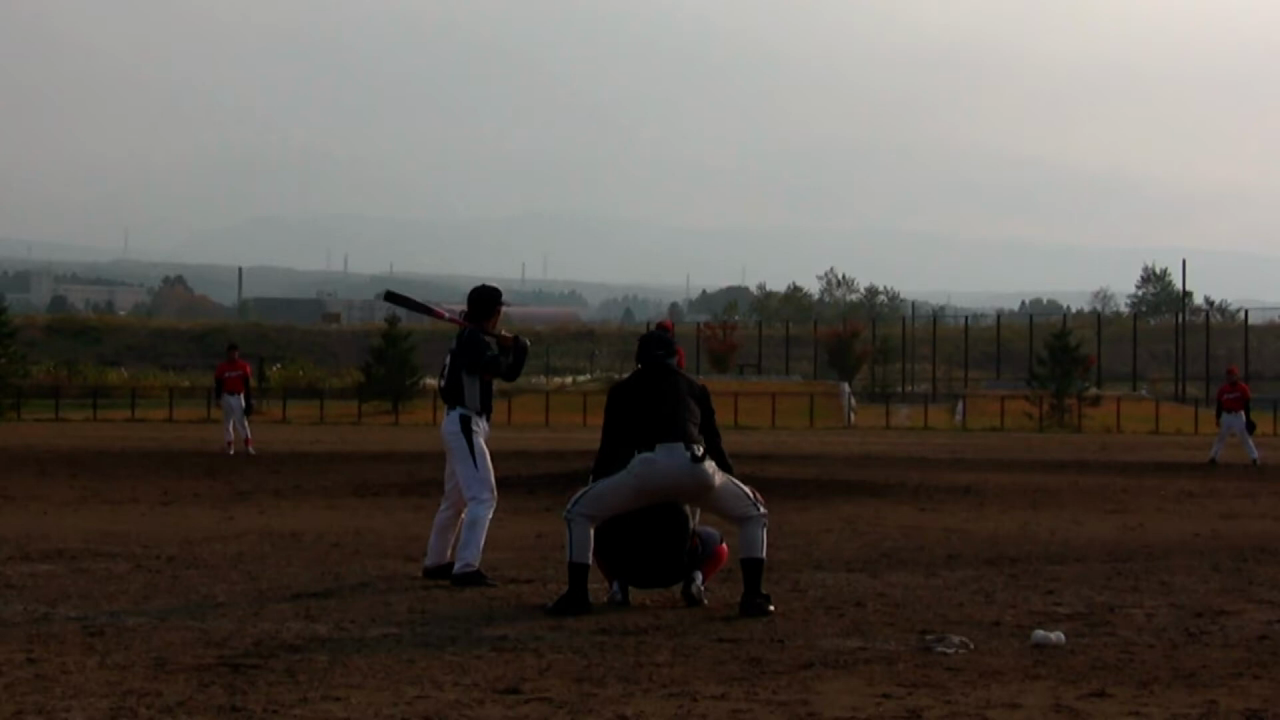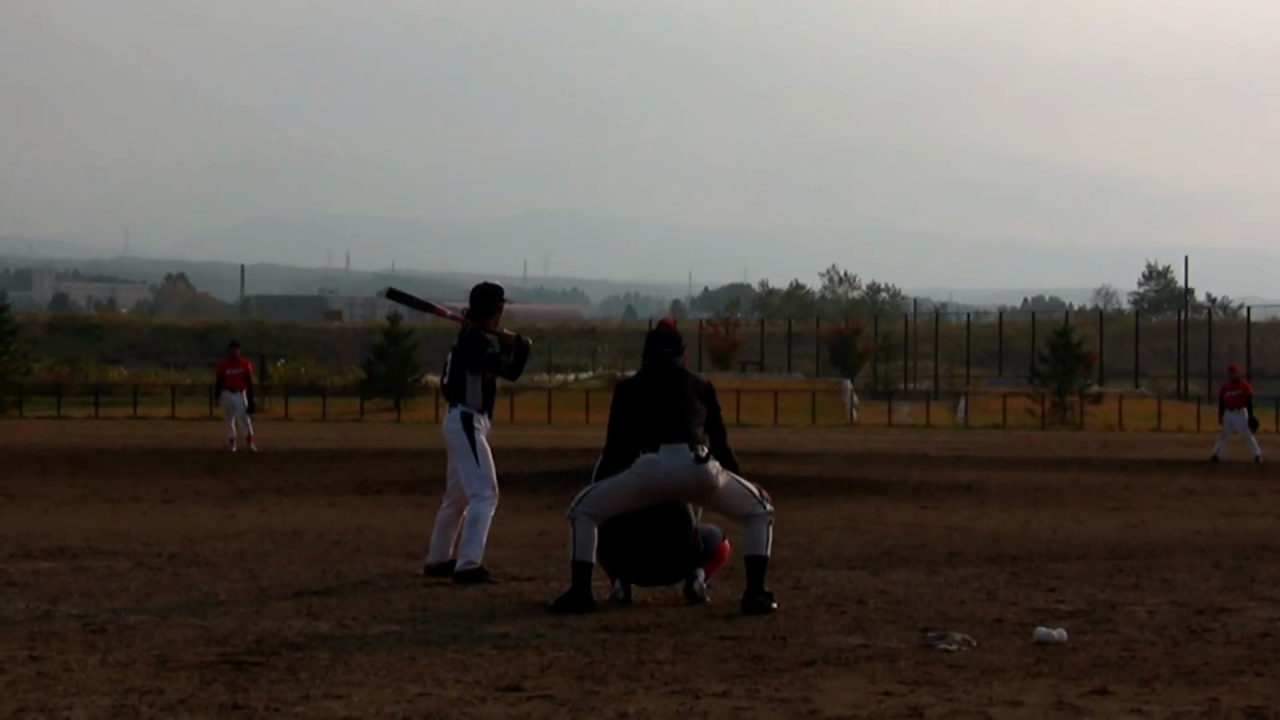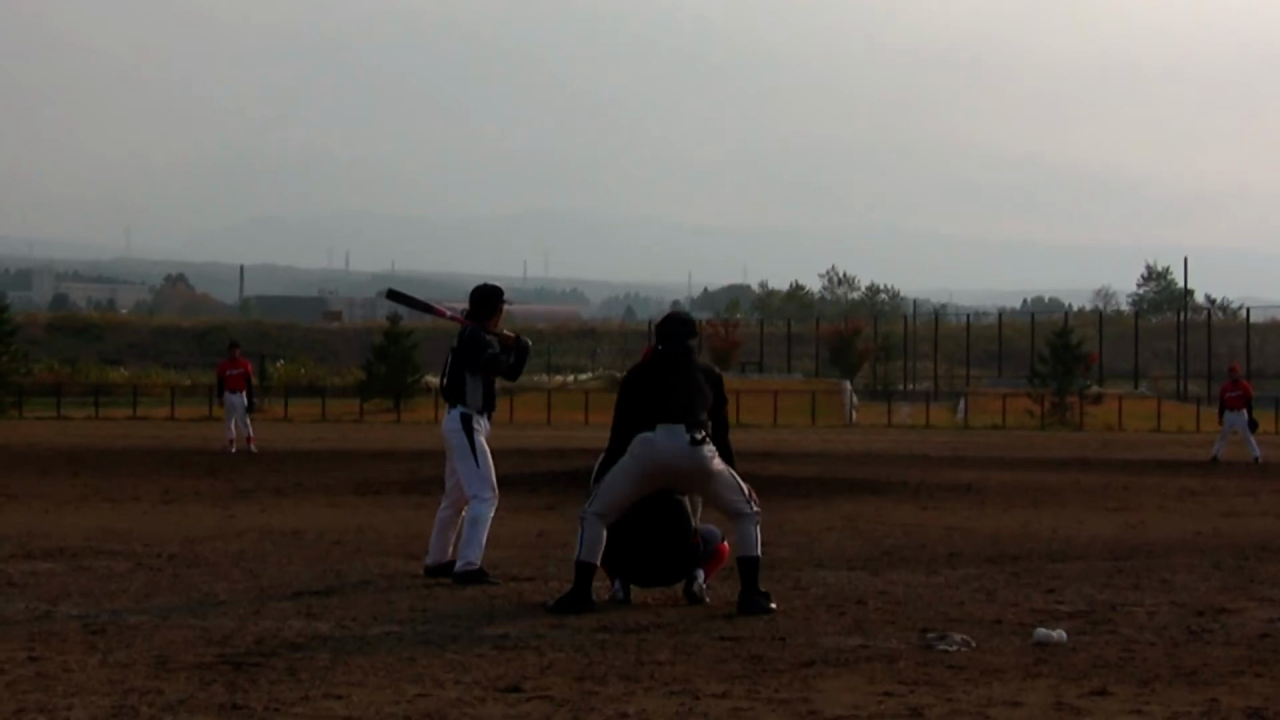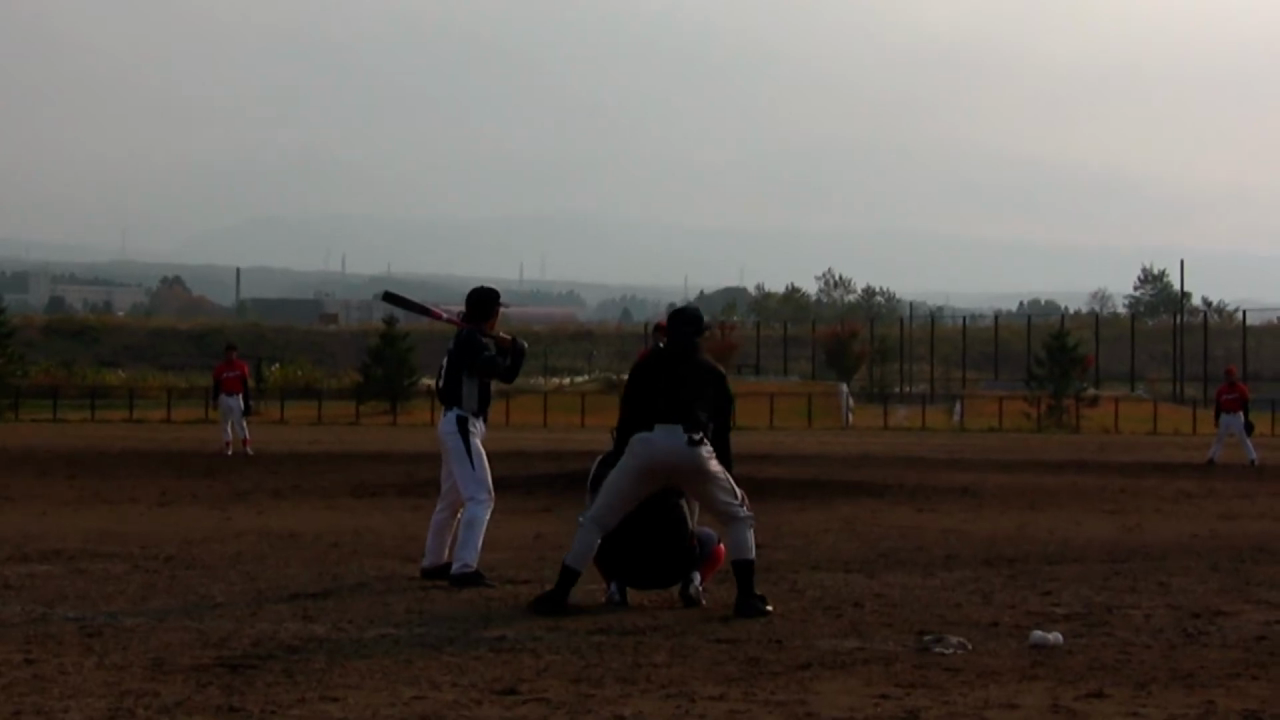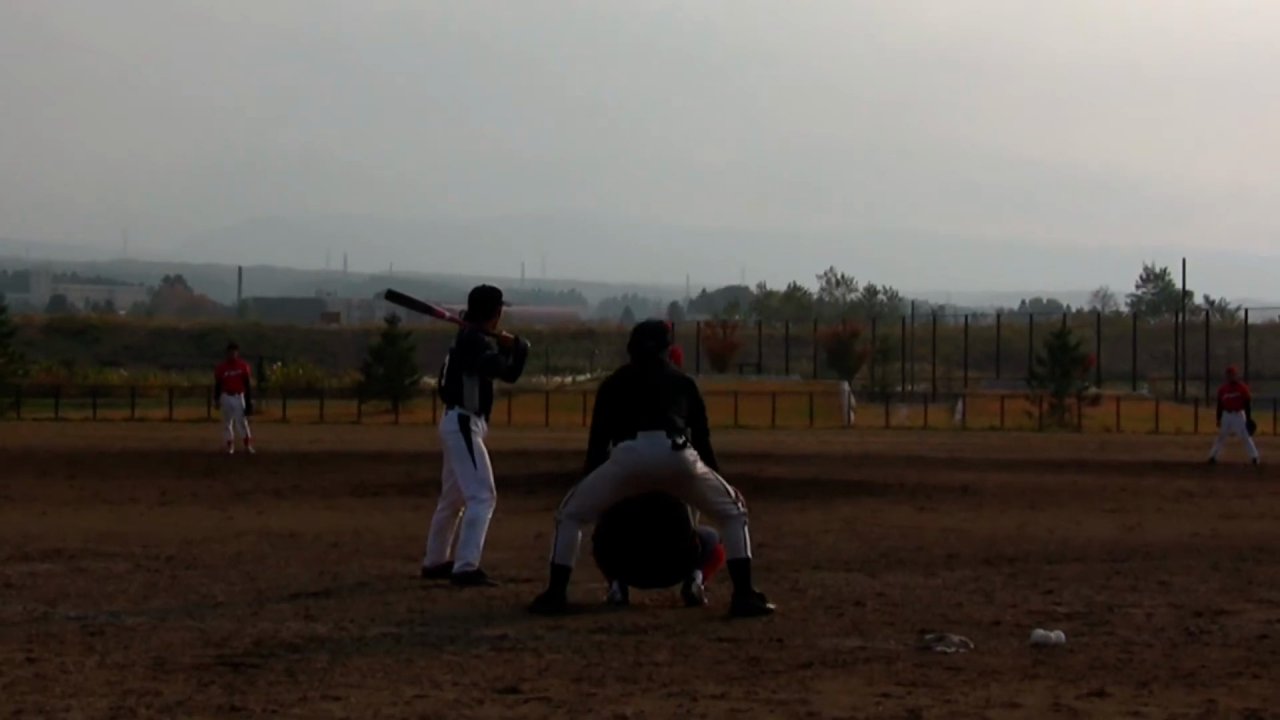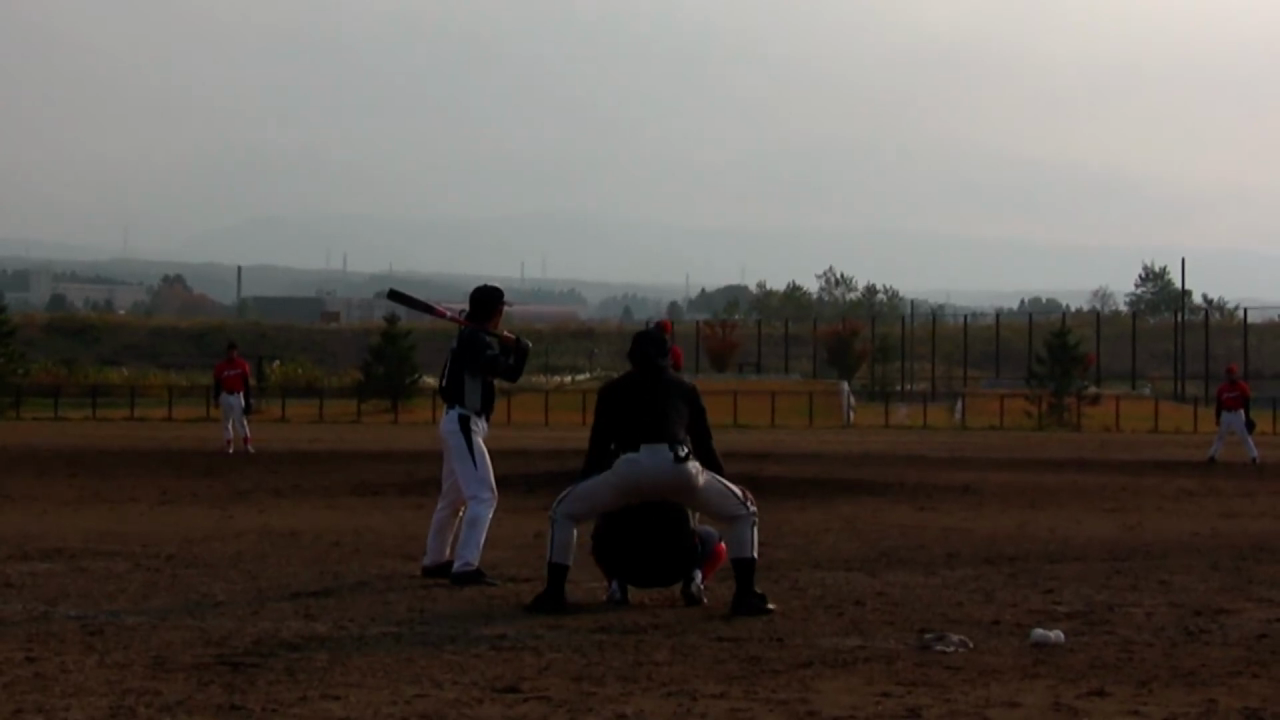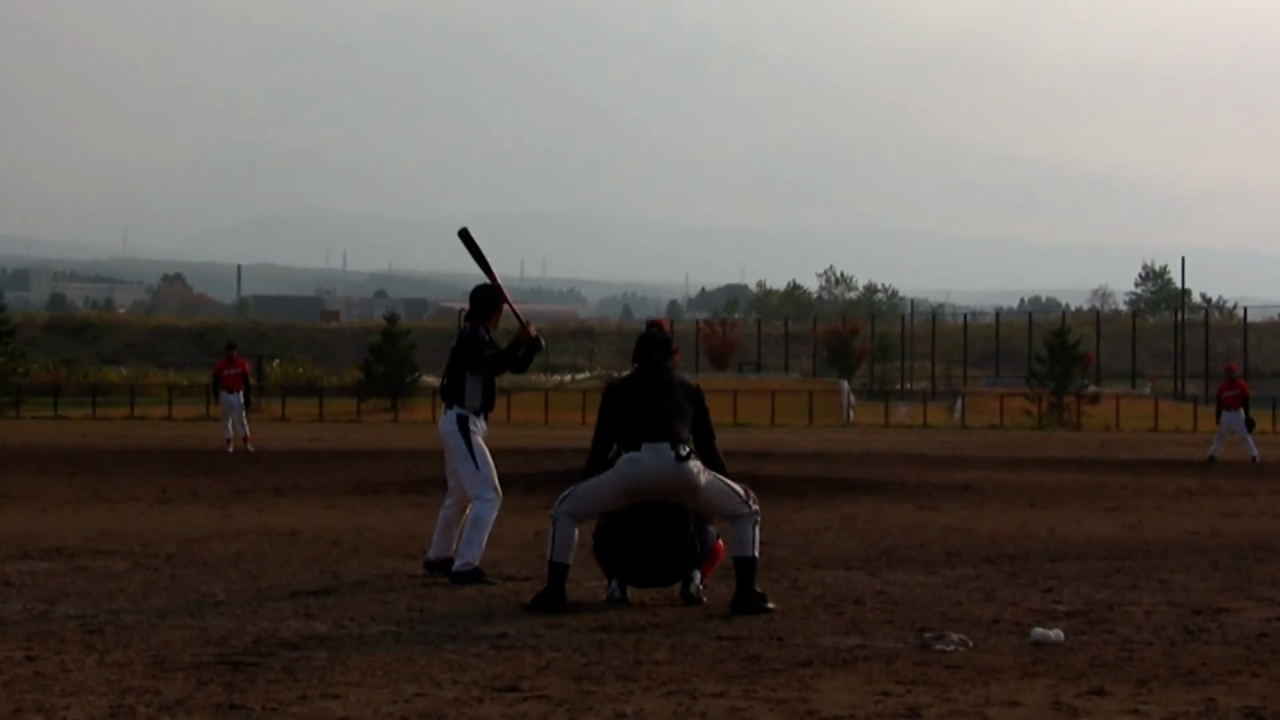
dt=0.5s
person 1, frame 1
left shoulder: (469, 339)
right shoulder: (473, 339)
left elbow: (510, 373)
right elbow: (499, 368)
left wrist: (514, 346)
right wrist: (508, 347)
left hip: (461, 423)
right hip: (465, 424)
left knee: (455, 498)
right knee: (483, 496)
left ankle: (436, 563)
right ankle: (465, 569)
person 1, frame 2
left shoulder: (471, 336)
right shoulder: (475, 337)
left elbow: (511, 372)
right elbow: (500, 367)
left wrist: (516, 344)
right wrist: (510, 345)
left hip: (463, 420)
right hip: (466, 422)
left knee: (457, 496)
right knee: (484, 494)
left ankle: (438, 560)
right ankle: (468, 566)
person 1, frame 3
left shoulder: (471, 337)
right shoulder: (475, 338)
left elbow: (510, 372)
right elbow: (504, 369)
left wrist: (513, 345)
right wrist: (513, 346)
left hip: (462, 421)
right hip: (466, 422)
left knee: (456, 496)
right knee: (484, 495)
left ankle: (438, 560)
right ankle: (467, 567)
person 1, frame 4
left shoulder: (468, 339)
right shoulder: (471, 340)
left elbow: (506, 374)
right elbow: (499, 370)
left wrist: (510, 347)
right wrist: (509, 348)
left hip: (457, 424)
right hip: (462, 425)
left knee: (452, 499)
right knee: (480, 497)
left ankle: (434, 562)
right ankle: (463, 569)
person 1, frame 5
left shoulder: (471, 338)
right shoulder: (473, 338)
left elbow: (510, 373)
right elbow: (499, 369)
left wrist: (514, 346)
right wrist: (508, 347)
left hip: (460, 423)
right hip: (463, 424)
left knee: (453, 497)
right knee: (482, 496)
left ankle: (436, 561)
right ankle: (466, 568)
person 1, frame 6
left shoulder: (473, 338)
right shoulder: (474, 338)
left elbow: (511, 374)
right elbow: (496, 368)
left wrist: (517, 347)
right wrist: (509, 347)
left hip: (459, 422)
right hip: (464, 423)
left knee: (453, 497)
right knee: (483, 496)
left ankle: (435, 561)
right ankle: (464, 568)
person 1, frame 7
left shoulder: (479, 337)
right shoulder: (473, 336)
left elbow: (516, 367)
right elbow: (493, 366)
left wrist: (530, 343)
right wrist: (520, 341)
left hip: (461, 422)
right hip: (462, 423)
left knee: (460, 495)
right knee: (488, 495)
left ankle: (438, 557)
right ankle: (465, 567)
person 2, frame 1
left shoulder: (624, 390)
right shoulder: (694, 388)
left elbow: (610, 446)
right elbow: (713, 442)
left wrist: (595, 483)
right wrist: (730, 479)
left hip: (646, 468)
right hip: (694, 467)
left knee: (579, 512)
right knee: (753, 513)
left ankle: (577, 595)
right ankle: (752, 597)
person 2, frame 2
left shoulder: (629, 388)
right shoulder: (700, 386)
left elbow: (616, 445)
right elbow: (719, 440)
left wrist: (601, 482)
right wrist: (736, 476)
left hip: (649, 469)
right hip: (698, 467)
left knee: (583, 511)
right knee: (760, 510)
left ankle: (580, 593)
right ankle: (755, 595)
person 2, frame 3
left shoulder: (640, 371)
right shoulder: (708, 373)
left elbow: (620, 428)
right elbow: (720, 430)
left wrist: (606, 471)
right wrist: (731, 472)
left hip: (647, 448)
right hip: (696, 449)
left knee: (595, 514)
right knee: (746, 512)
left ankle: (580, 594)
right ankle: (751, 595)
person 2, frame 4
left shoulder: (646, 365)
right shoulder: (713, 372)
left elbow: (626, 420)
right elbow: (722, 430)
left wrist: (620, 456)
right wrist: (725, 473)
left hip: (645, 447)
right hip: (693, 449)
left knee: (596, 521)
right knee: (738, 517)
left ankle: (558, 595)
right ankle: (747, 598)
person 2, frame 5
left shoulder: (614, 382)
right shoulder: (682, 381)
left elbow: (598, 440)
right elbow: (702, 437)
left wrist: (586, 485)
right wrist: (715, 479)
left hip: (628, 456)
right hip: (677, 456)
left knee: (570, 513)
right knee: (733, 512)
left ankle: (556, 594)
right ankle: (744, 595)
person 2, frame 6
left shoulder: (613, 389)
right shoulder: (684, 388)
left elbow: (598, 446)
right elbow: (704, 444)
left wrist: (583, 485)
right wrist: (722, 480)
left hip: (630, 468)
right hip: (678, 467)
left knee: (564, 511)
right knee: (743, 510)
left ankle: (554, 594)
right ankle: (746, 595)
person 2, frame 7
left shoulder: (618, 390)
right shoulder: (689, 389)
left elbow: (601, 446)
right elbow: (707, 445)
left wrist: (585, 485)
right wrist: (726, 484)
left hip: (631, 469)
right hip: (681, 467)
left knee: (566, 510)
right knee: (746, 509)
left ankle: (554, 593)
right ankle: (746, 595)
